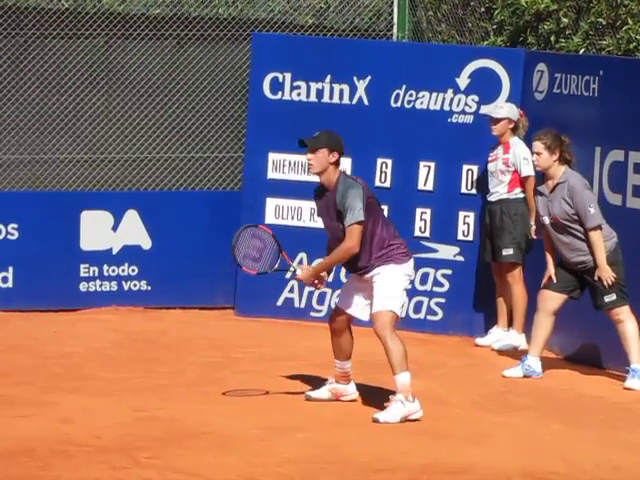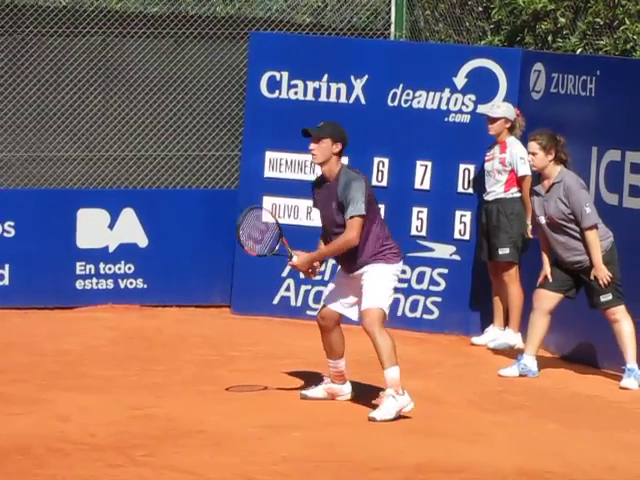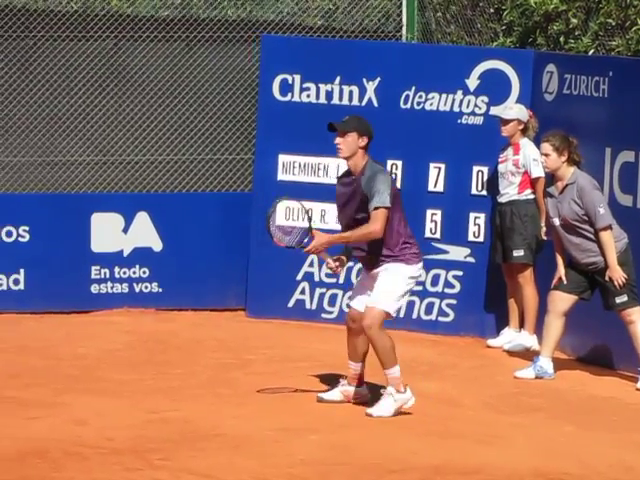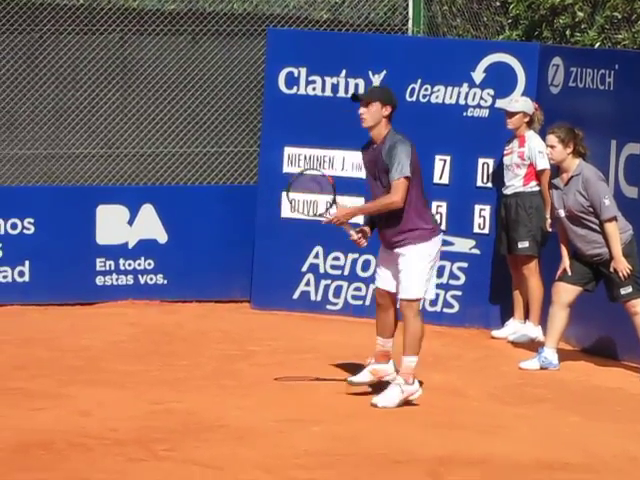
dt=0.2s
person 1, frame 1
left shoulder: (351, 190)
right shoulder: (321, 194)
left elbow: (352, 244)
left wrist: (315, 270)
right wrist: (325, 271)
left hip: (391, 263)
right hip: (363, 269)
left knee: (382, 324)
right knee: (338, 320)
left ankle: (406, 399)
right ankle: (343, 383)
person 1, frame 2
left shoulder: (353, 182)
right shoulder: (318, 185)
left elbow: (351, 237)
left wrist: (310, 257)
right wrist: (318, 259)
left hip: (380, 261)
right hip: (351, 266)
left knee: (371, 321)
right knee: (327, 318)
left ankle: (396, 394)
right ankle: (338, 383)
person 1, frame 3
left shoulder: (378, 176)
right shoulder: (344, 180)
left elbow: (376, 229)
left wrist: (329, 240)
right wrist: (344, 256)
left hip: (400, 262)
right hip: (374, 263)
left knee: (372, 322)
right knee: (354, 320)
left ankle: (398, 390)
right ankle: (354, 385)
person 1, frame 4
left shoulder: (398, 146)
right shoulder: (368, 150)
left elbow: (397, 198)
left wrist: (352, 212)
right wrist: (368, 227)
left hip: (418, 238)
right hip: (392, 240)
left knee: (409, 306)
right knee: (383, 300)
left ankle: (407, 381)
right ankle: (382, 363)
person 2, frame 1
left shoulder: (574, 184)
right shoulder: (541, 189)
left elbow: (594, 226)
right elbow: (547, 230)
left wrist: (602, 264)
right wrist: (550, 264)
left hip: (601, 257)
right hip: (569, 261)
left knee: (619, 312)
right knee: (545, 303)
right ankle: (532, 363)
person 2, frame 2
left shoulder: (570, 183)
right shoulder: (537, 189)
left elbow: (590, 225)
right elbow: (543, 230)
left wrist: (598, 264)
right wrist: (546, 263)
left hip: (597, 256)
right hip: (565, 260)
left knee: (614, 311)
right knee: (540, 302)
right ankle: (527, 363)
person 2, frame 3
left shoulder: (583, 184)
right shoulder: (550, 190)
left elbow: (604, 226)
right elbow: (557, 232)
left wrist: (613, 265)
right wrist: (560, 264)
left hip: (611, 257)
right hip: (579, 262)
right knee: (555, 304)
right ankle: (543, 364)
person 2, frame 4
left shoulder: (589, 176)
right shoulder: (555, 182)
left elbow: (609, 218)
right elbow: (561, 223)
left wrist: (617, 256)
right wrist: (565, 256)
left hip: (616, 249)
right hip: (584, 253)
right knee: (559, 295)
right ankle: (548, 355)
person 3, frame 1
left shoulder: (518, 148)
right shoulder: (495, 150)
left elbow: (530, 186)
right elbow: (494, 183)
left wrist: (532, 221)
right wrist: (492, 210)
left hip: (512, 211)
right hip: (493, 210)
left knee: (513, 275)
right knee: (499, 274)
left ankle: (518, 334)
right ankle: (501, 329)
person 3, frame 2
left shoulder: (515, 148)
right shoulder: (492, 149)
left elbow: (527, 185)
right elbow: (490, 182)
left wrist: (529, 220)
right wrist: (489, 209)
left hip: (509, 210)
right hip: (490, 210)
left knee: (509, 274)
right knee: (495, 274)
left ankle: (513, 333)
right ankle: (497, 328)
person 3, frame 3
left shoulder: (528, 149)
right shoulder: (505, 151)
left elbow: (540, 187)
right elbow: (504, 184)
left wrist: (543, 222)
right wrist: (502, 212)
left hip: (522, 212)
right hip: (504, 212)
left knee: (524, 276)
right knee: (510, 276)
left ankle: (529, 335)
right ankle: (513, 330)
person 3, frame 4
left shoulder: (534, 142)
right shoulder: (510, 143)
left elbow: (545, 179)
right elbow: (509, 176)
left wrist: (547, 213)
right wrist: (507, 204)
left hip: (527, 204)
right hip: (509, 203)
left knee: (529, 267)
right knee: (515, 267)
left ankle: (534, 326)
right ankle: (518, 321)
